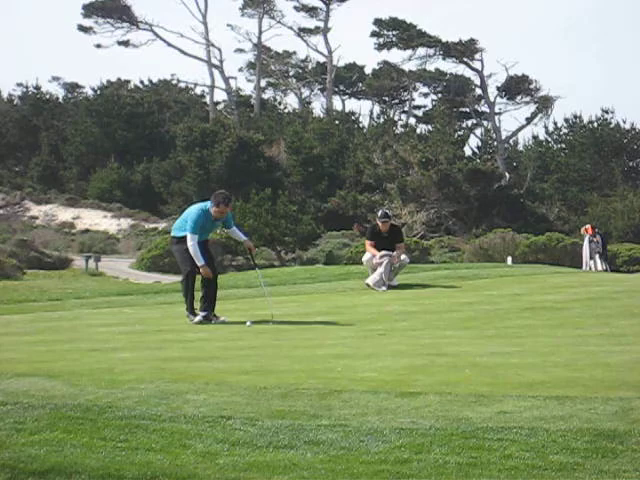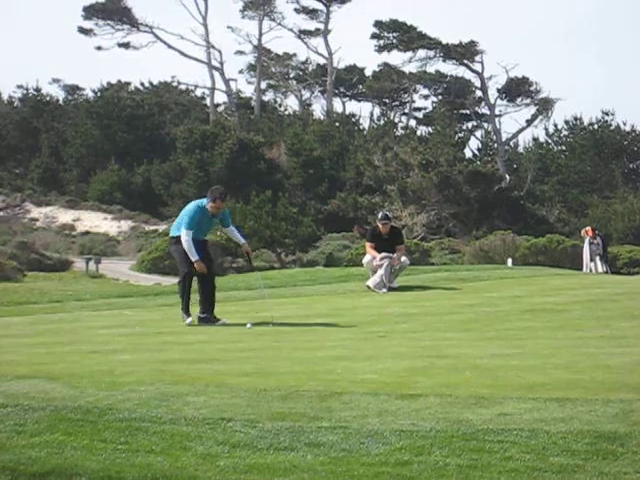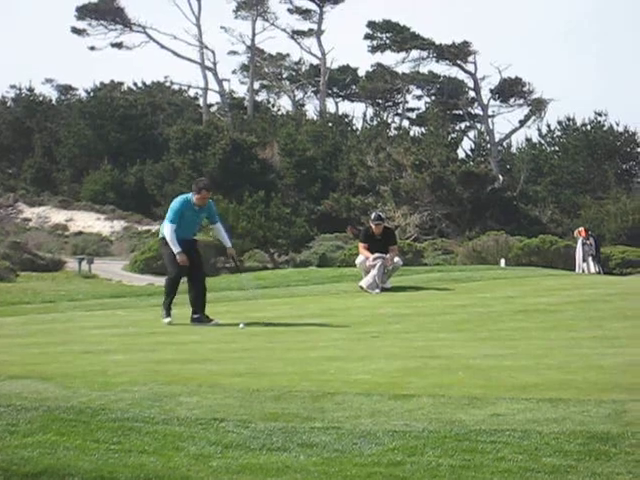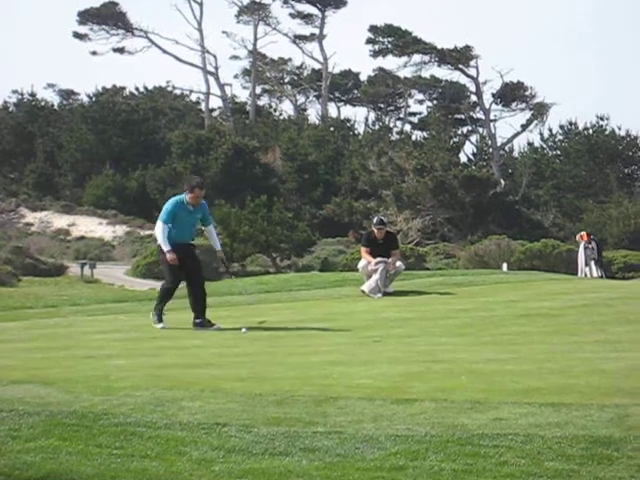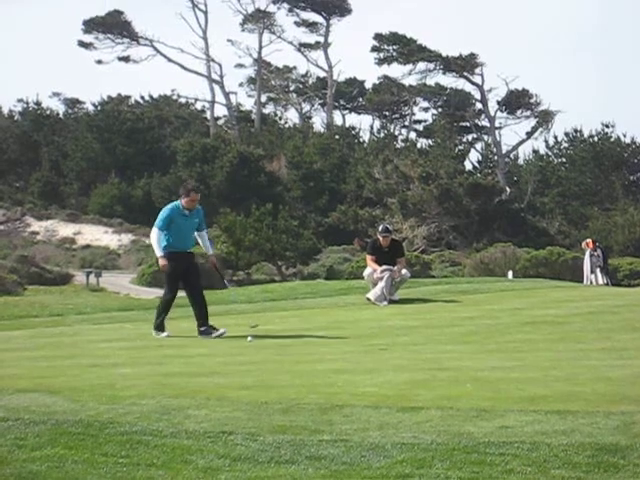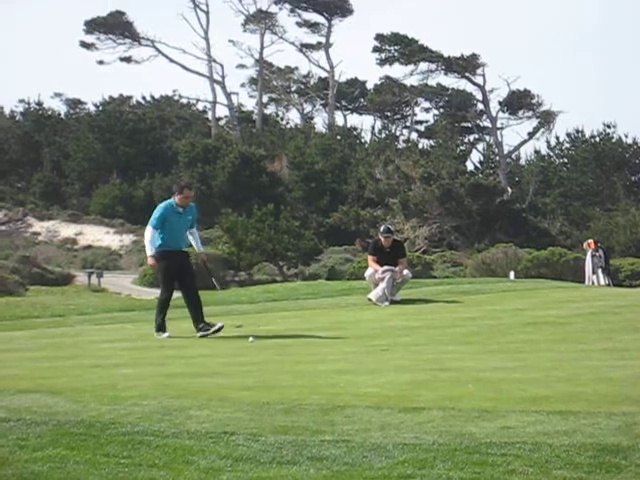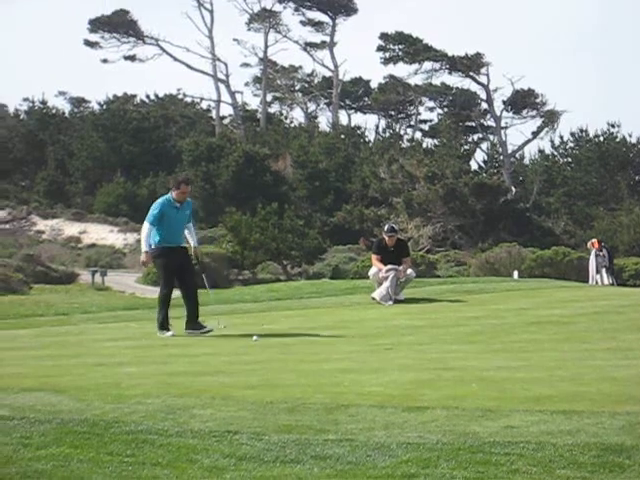
dt=0.1s
person 1, frame 1
left shoulder: (225, 213)
right shoulder: (198, 213)
left elbow: (231, 229)
right elbow: (191, 242)
left wrist: (245, 240)
right wrist: (201, 265)
left hip: (200, 241)
right hip: (181, 240)
left knee: (212, 273)
right knee: (190, 271)
left ankle: (206, 312)
right ankle: (190, 311)
person 1, frame 2
left shoulder: (222, 210)
right shoulder: (194, 209)
left elbow: (228, 228)
right elbow: (185, 237)
left wrist: (242, 243)
right wrist: (196, 260)
left hip: (199, 241)
right hip: (180, 240)
left knee: (208, 275)
right knee: (187, 272)
left ankle: (205, 314)
right ankle: (185, 310)
person 1, frame 3
left shoulder: (209, 205)
right shoulder: (179, 203)
left elbow: (216, 225)
right elbow: (168, 229)
left wrist: (228, 246)
right wrist: (178, 252)
left hip: (189, 241)
right hip: (171, 241)
left knee: (198, 276)
right knee: (176, 273)
left ankle: (198, 314)
right ankle: (166, 308)
person 1, frame 4
left shoulder: (202, 206)
right shoulder: (173, 204)
left elbow: (208, 227)
right elbow: (160, 228)
left wrist: (218, 249)
right wrist: (168, 251)
left hip: (187, 246)
right hip: (169, 246)
left knee: (197, 280)
right knee: (172, 280)
left ankle: (199, 318)
right ankle: (157, 312)
person 1, frame 5
left shoulder: (198, 211)
right shoulder: (170, 211)
left elbow: (201, 233)
right elbow: (155, 234)
left wrist: (210, 253)
right wrist: (161, 256)
left hip: (187, 254)
right hip: (169, 255)
left knee: (196, 290)
right knee: (171, 291)
left ankle: (204, 327)
right ankle: (158, 326)
person 1, frame 6
left shoulder: (191, 208)
right shoulder: (163, 209)
right elbow: (149, 233)
left wrist: (199, 250)
right wrist: (150, 255)
left hip: (181, 253)
right hip: (164, 254)
left knee: (191, 289)
right knee: (167, 291)
left ankle: (201, 325)
right ankle: (159, 327)
person 1, frame 7
left shoulder: (188, 204)
right shoulder: (161, 205)
right elbow: (146, 228)
left wrist: (195, 244)
right wrist: (145, 251)
left hip: (181, 249)
right hip: (163, 251)
left knee: (191, 285)
right knee: (167, 288)
left ankle: (193, 323)
right ankle: (163, 326)
